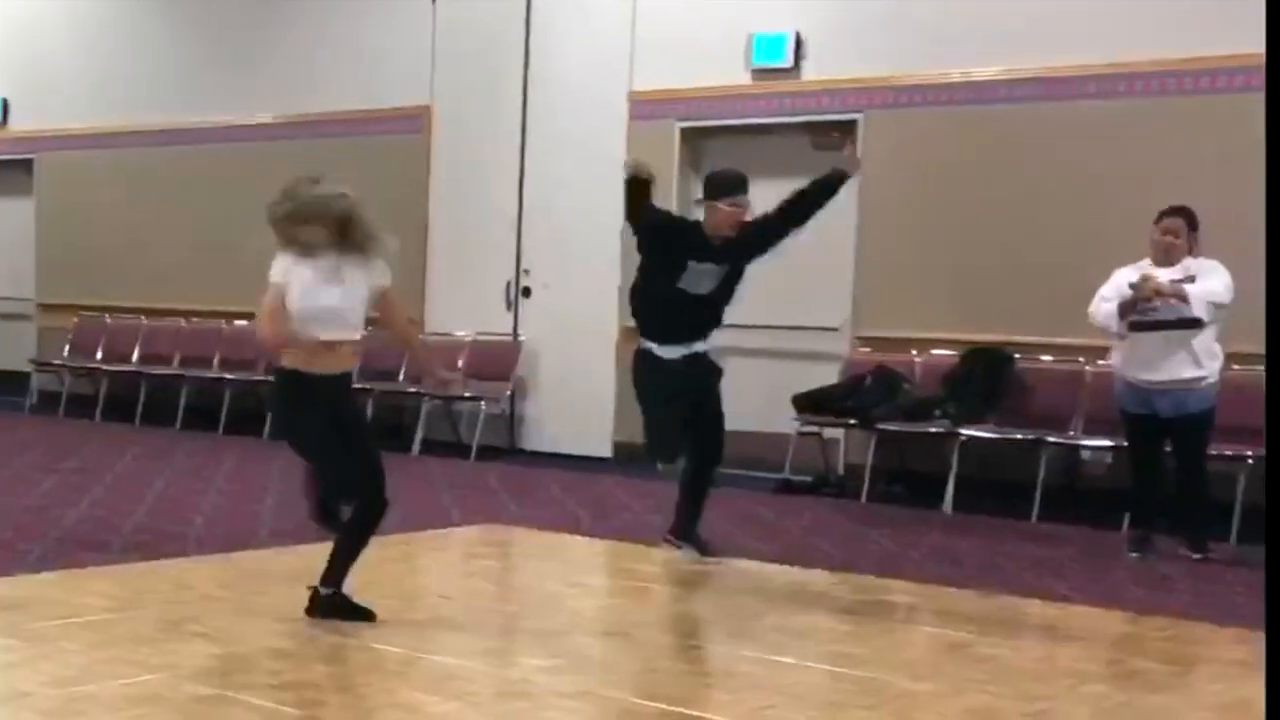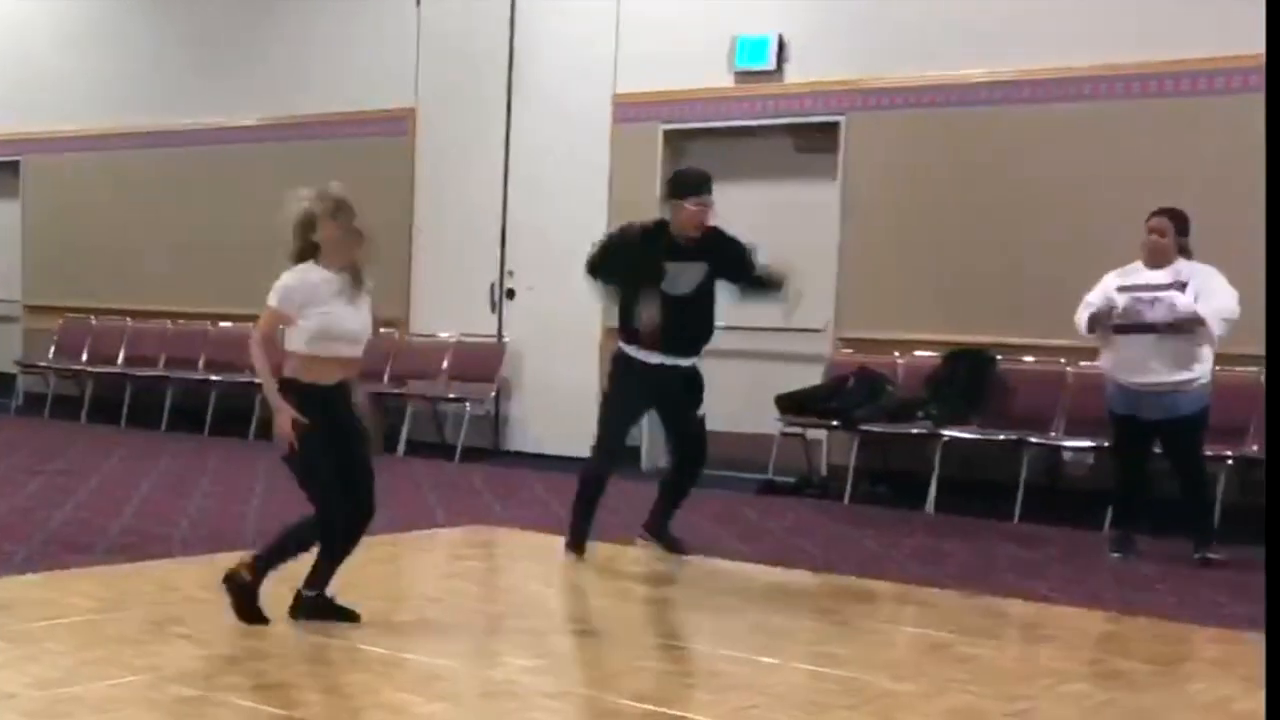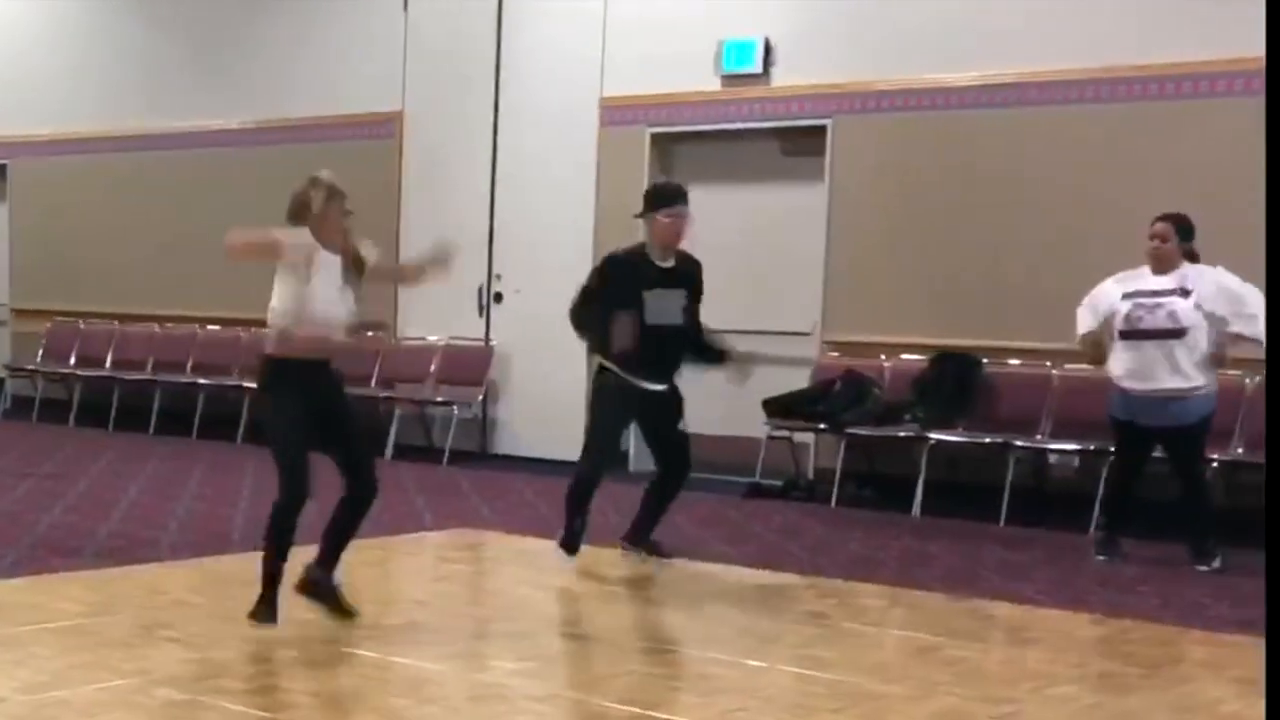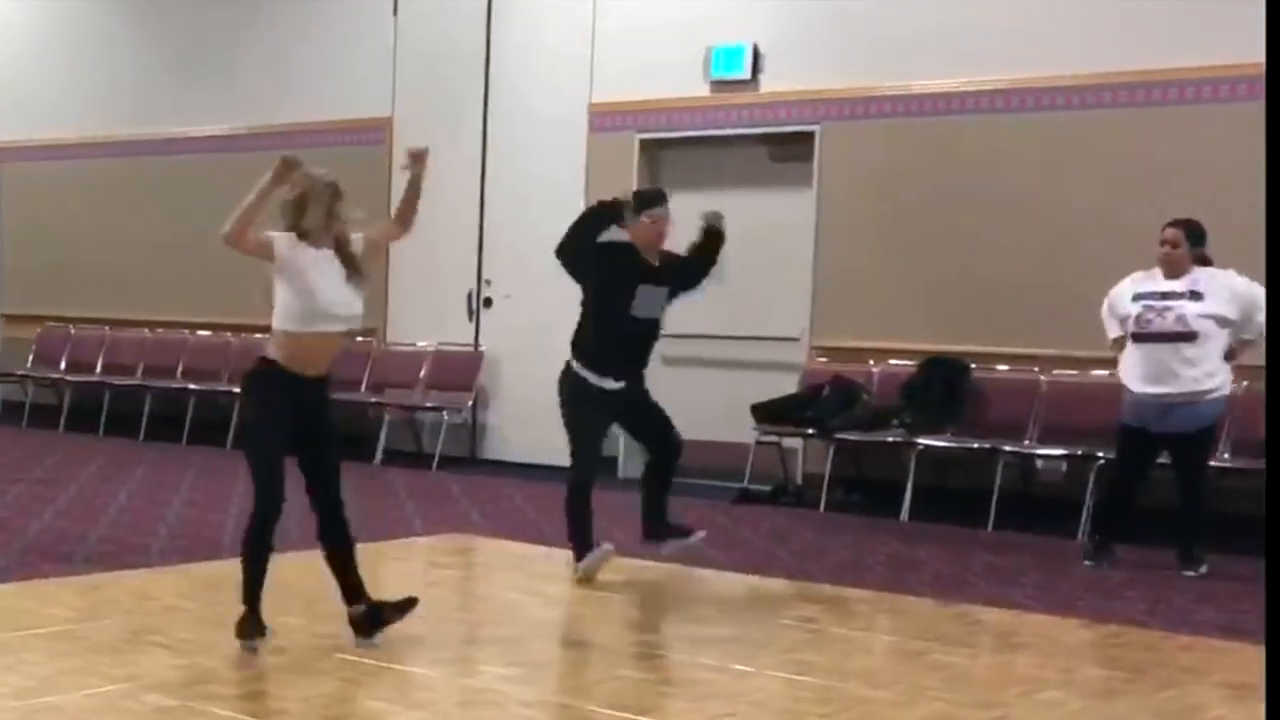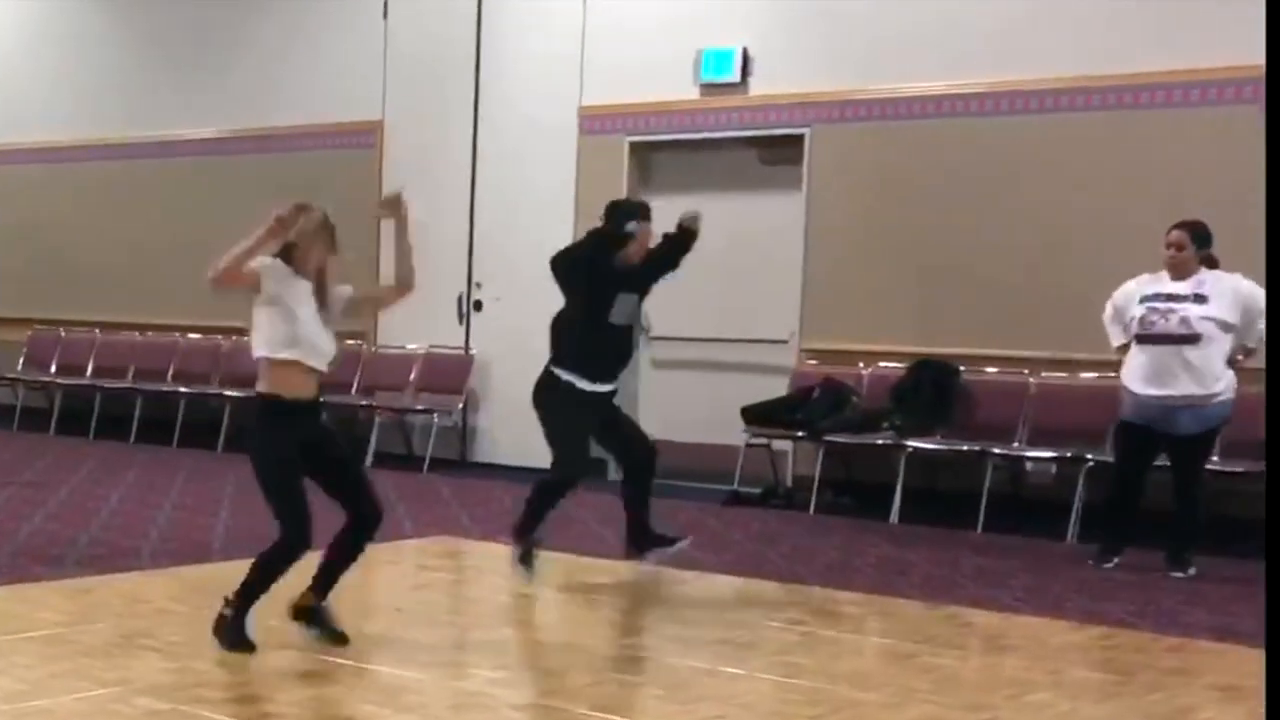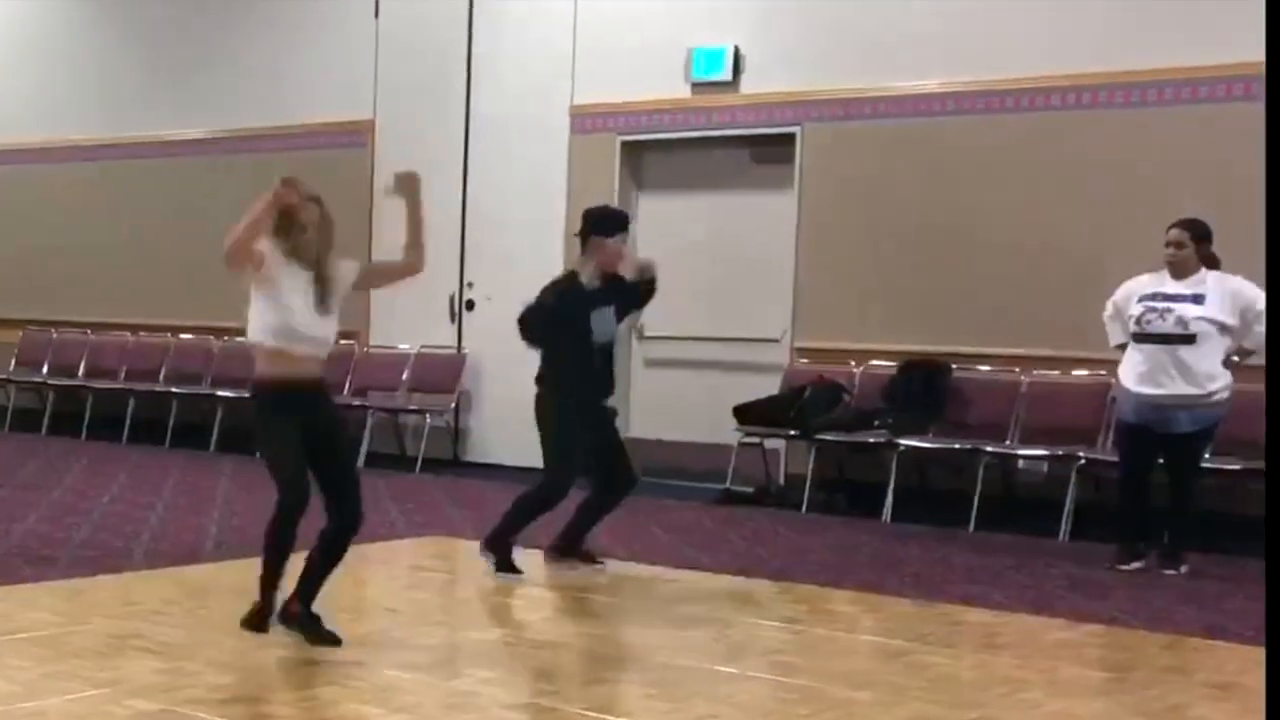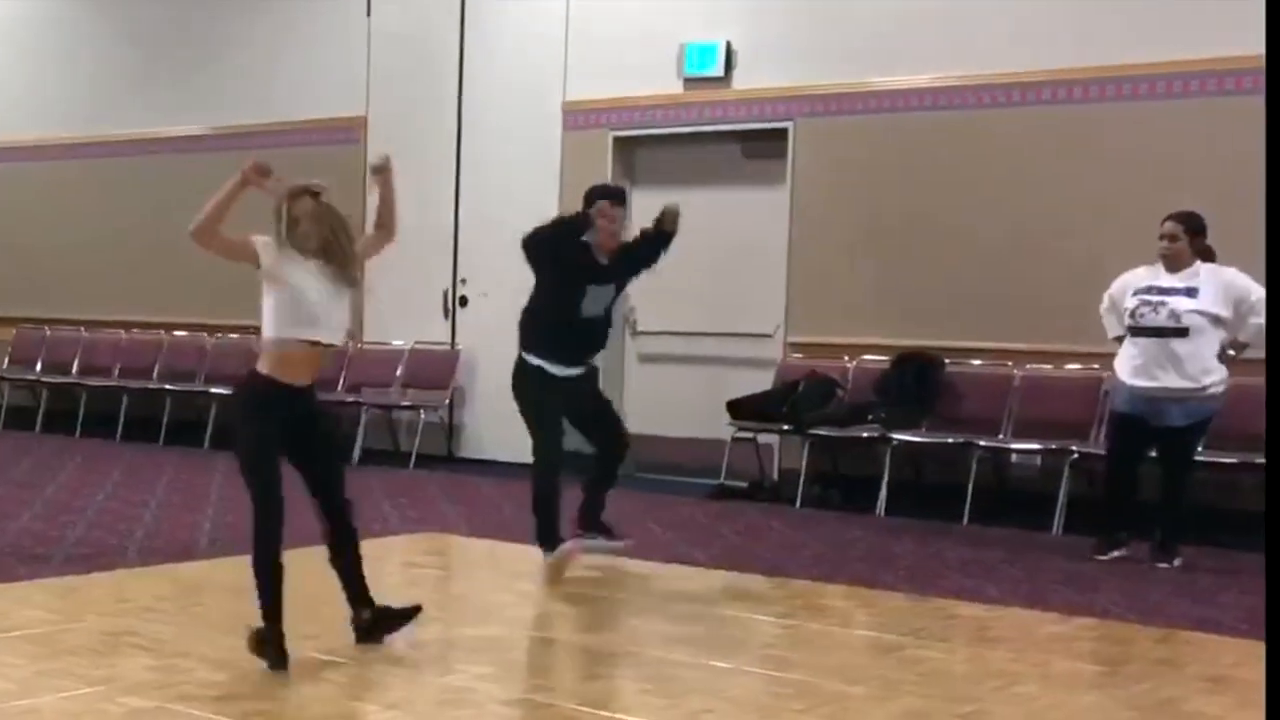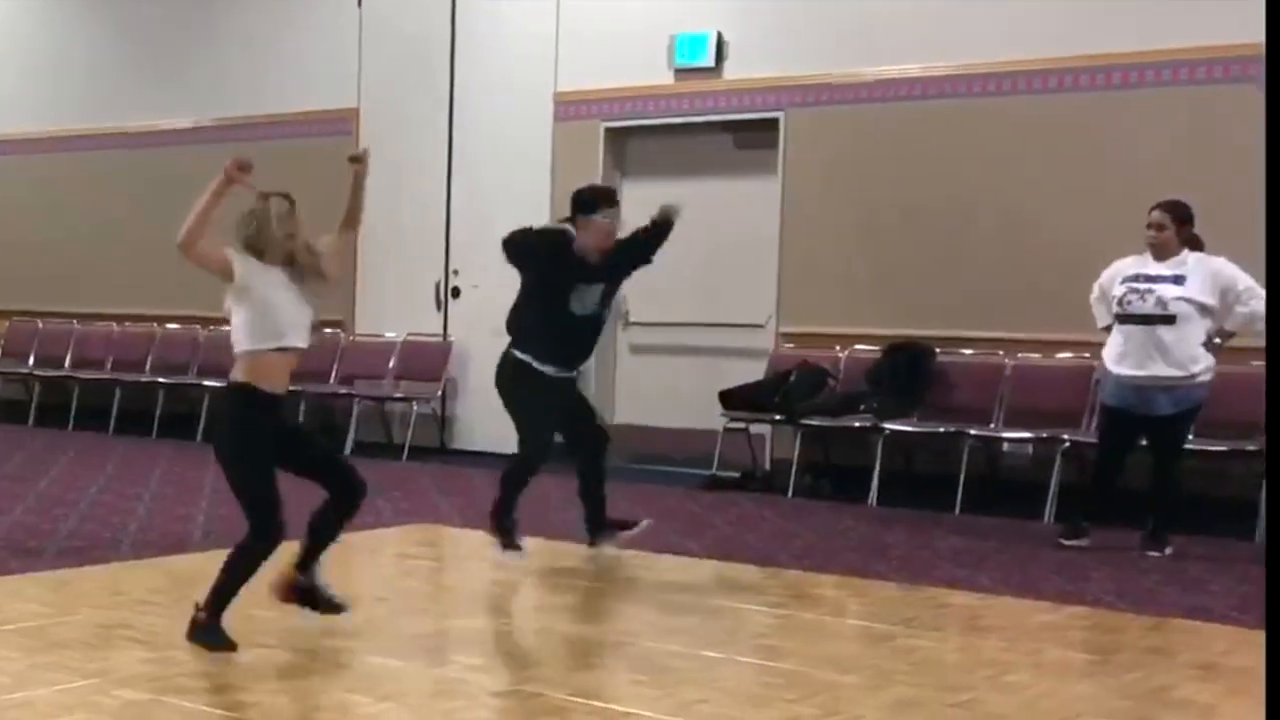
dt=0.2s
person 1, frame 1
left shoulder: (367, 265)
right shoulder: (289, 263)
left elbow: (399, 325)
right elbow: (266, 331)
right wrist: (288, 337)
left hip: (340, 392)
right hip: (298, 391)
left knee: (375, 497)
right knee: (344, 485)
left ankle: (328, 591)
right ankle: (320, 490)
person 1, frame 2
left shoulder: (355, 278)
right shoulder: (298, 282)
right elbow: (258, 345)
left wrist: (360, 402)
right wrist: (278, 407)
left hip: (339, 401)
right hip: (301, 402)
left knee: (359, 506)
right knee: (331, 510)
left ankle: (311, 594)
right ankle: (247, 575)
person 1, frame 3
left shoulder: (356, 254)
right shoulder: (297, 244)
left elbow: (400, 274)
right elbow: (235, 244)
left wrist: (429, 262)
right wrist: (284, 242)
left hip: (320, 377)
right hip: (286, 380)
left knee: (364, 483)
right knee: (295, 489)
left ankle: (319, 574)
right ankle: (269, 593)
person 1, frame 4
left shoulder: (348, 248)
right shoulder: (287, 249)
left elbow: (400, 225)
right elbow: (232, 237)
left wrist: (416, 176)
right wrist: (273, 180)
left hip: (312, 390)
right hip: (272, 385)
left knee: (329, 506)
right knee: (269, 502)
left ankle: (362, 609)
right ankle: (251, 610)
person 1, frame 5
left shoulder: (331, 296)
right shoulder: (272, 275)
left elbow: (400, 288)
right elbow: (219, 278)
left wrist: (399, 225)
right wrist: (267, 236)
left hip: (310, 419)
right hip: (273, 419)
left knee: (367, 513)
right knee: (297, 534)
left ankle: (312, 601)
right ankle: (233, 613)
person 1, frame 6
left shoulder: (337, 274)
right shoulder: (265, 260)
left elbow: (412, 265)
right elbow: (231, 253)
left wrist: (412, 203)
right wrist: (272, 201)
left hip: (317, 402)
right hip: (275, 404)
left knee: (348, 515)
right knee: (293, 501)
left ankle: (298, 607)
right ankle: (266, 599)
person 1, frame 7
left shoulder: (342, 261)
right shoulder: (273, 255)
left elbow: (384, 234)
right elbow: (201, 233)
left wrist: (386, 187)
right wrist: (242, 182)
left hip: (304, 401)
right hip: (262, 398)
left knee: (336, 509)
right knee: (269, 513)
left ankle: (365, 614)
right ankle: (269, 628)
person 1, frame 8
left shoulder: (300, 269)
right shoulder: (242, 268)
left elbow: (346, 231)
right elbow: (186, 245)
left wrist: (358, 179)
right wrist: (224, 185)
left hip: (275, 414)
right hip: (241, 412)
left knee: (349, 487)
right knee: (267, 526)
left ankle: (301, 578)
right ankle: (206, 617)
person 2, frame 1
left shoulder: (741, 240)
right shoulder: (670, 235)
left elbow: (792, 213)
right elbow: (640, 215)
left wrist: (841, 174)
right wrist: (638, 182)
left hip: (695, 360)
right hip: (656, 361)
left knee: (709, 449)
right knee: (669, 447)
left ankle: (683, 530)
person 2, frame 2
left shoulder: (715, 245)
right shoulder: (641, 241)
left elbow: (745, 272)
right elbow: (602, 267)
left wrist: (770, 281)
right wrist: (641, 298)
left hip: (683, 371)
right hip: (638, 366)
left knee: (692, 455)
right knee: (609, 450)
left ankle: (657, 526)
right ankle: (578, 533)
person 2, frame 3
left shoulder: (689, 271)
right shoulder: (620, 267)
right elbow: (583, 313)
left wrist: (721, 356)
right wrist: (606, 333)
left hip: (660, 388)
right hip: (617, 384)
left knee: (676, 464)
right knee: (596, 460)
left ankle: (638, 535)
right ankle: (571, 536)
person 2, frame 4
left shoulder: (668, 268)
right shoulder: (610, 259)
left elbow: (693, 271)
right elbow: (568, 251)
left wrist: (713, 235)
right wrist: (611, 211)
left hip: (626, 386)
right hip: (585, 385)
left knee: (667, 448)
right knee: (586, 466)
left ankle: (656, 526)
right ankle: (583, 550)
person 2, frame 5
left shoulder: (638, 271)
right shoulder: (591, 269)
left elbow: (664, 258)
right elbow: (562, 263)
left wrist: (685, 232)
right wrist: (618, 233)
left hip: (598, 394)
right hip: (561, 390)
left knee: (641, 456)
right knee: (571, 467)
left ankle: (640, 537)
right ankle: (524, 535)
person 2, frame 6
left shoulder: (612, 287)
right shoulder: (564, 292)
left elbow: (633, 299)
right elbow: (532, 328)
left wrist: (644, 281)
right wrist: (583, 287)
left hip: (593, 406)
right hip: (562, 406)
left knee: (619, 480)
right knee: (557, 484)
left ankle: (566, 545)
right ankle: (497, 544)
person 2, frame 7
left shoulder: (619, 260)
right shoulder: (566, 256)
left elbow: (649, 248)
right elbow: (535, 243)
left wrist: (665, 226)
right wrist: (585, 218)
left hip: (578, 375)
right hip: (539, 375)
left knee: (614, 444)
right knee: (550, 452)
left ankle: (590, 522)
right ankle: (552, 541)
person 2, frame 8
left shoulder: (612, 261)
right shoulder: (554, 252)
left elbow: (641, 246)
right elbow: (514, 245)
left wrist: (663, 224)
right wrist: (567, 240)
left hip: (561, 375)
right hip: (523, 372)
left knee: (592, 441)
right knee: (537, 446)
left ankle: (599, 525)
right ankle: (502, 519)
person 3, frame 1
left shoulder: (1208, 270)
right shoulder: (1126, 274)
left elbow: (1217, 295)
right elbow: (1099, 313)
left wrist: (1170, 290)
right wrist: (1133, 301)
left hip: (1192, 388)
right hip: (1138, 387)
left knee: (1192, 465)
right knee: (1144, 464)
left ankle: (1195, 537)
right ankle: (1140, 531)
person 3, frame 2
left shoulder: (1200, 275)
right shoulder: (1118, 278)
left elbow: (1225, 307)
right elbow: (1084, 315)
left wrist: (1187, 320)
right wrist: (1098, 318)
left hip: (1183, 391)
right hip: (1127, 390)
left knee: (1190, 467)
right knee: (1130, 466)
left ankle: (1204, 540)
right ankle: (1123, 532)
person 3, frame 3
left shoulder: (1208, 280)
right shoulder: (1123, 282)
left elbow: (1253, 306)
right elbow: (1089, 307)
left wrist: (1225, 344)
right wrist: (1091, 337)
left hip: (1188, 398)
right hip: (1131, 397)
left knee: (1191, 475)
right knee: (1124, 470)
left ankle: (1203, 546)
right ankle: (1108, 534)
person 3, frame 4
left shoulder: (1221, 284)
right shoulder: (1136, 284)
left elbow: (1260, 307)
right elbow: (1110, 310)
left wrist: (1238, 346)
right wrist: (1120, 344)
left hip: (1197, 402)
right hip: (1141, 401)
left knee: (1191, 481)
right knee: (1126, 475)
left ankle: (1190, 551)
right ankle: (1101, 540)
person 3, frame 5
left shoulder: (1228, 288)
right shoulder: (1141, 287)
left elbow: (1261, 316)
right elbow: (1113, 313)
left wrist: (1239, 354)
right wrist: (1126, 350)
left hip: (1199, 406)
right hip: (1142, 402)
left knee: (1187, 484)
right knee: (1126, 474)
left ankle: (1180, 553)
right ankle: (1112, 544)
person 3, frame 6
left shoulder: (1228, 289)
right shoulder: (1141, 286)
left elbow: (1261, 318)
right elbow: (1113, 312)
left wrist: (1235, 357)
right wrist: (1129, 352)
left hip: (1194, 405)
right hip: (1138, 400)
left knee: (1182, 482)
right knee: (1132, 476)
left ankle: (1174, 551)
right ankle: (1134, 545)
person 3, frame 7
left shoulder: (1223, 281)
right shoulder: (1137, 279)
left elbow: (1260, 310)
right elbow: (1109, 306)
left wrist: (1229, 351)
left hip: (1189, 398)
right hip: (1133, 392)
left knee: (1176, 474)
right knee: (1119, 464)
left ankle: (1168, 544)
right ankle: (1113, 535)
person 3, frame 8
left shoulder: (1210, 270)
right shoulder: (1125, 268)
left elbow: (1252, 300)
right elbow: (1099, 297)
left wrist: (1216, 340)
left hip: (1177, 386)
right hip: (1121, 382)
left knee: (1166, 462)
right knee: (1108, 456)
left ankle: (1158, 534)
right ankle: (1080, 522)
